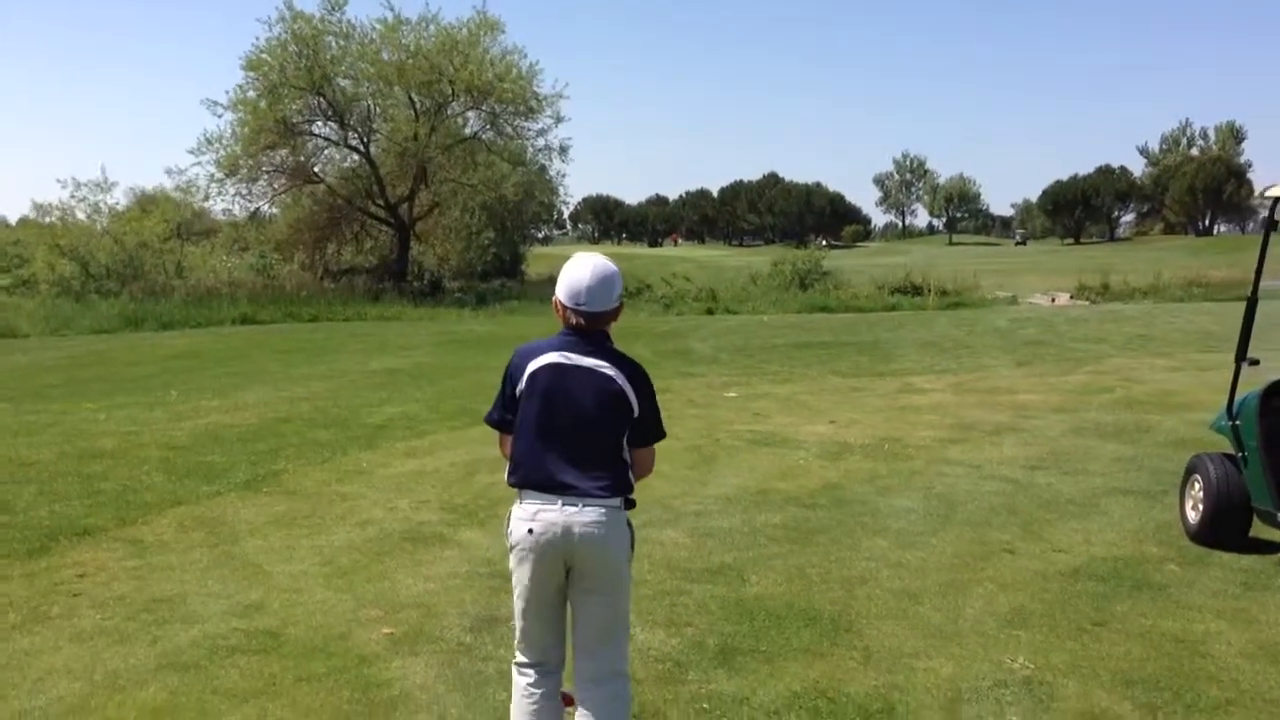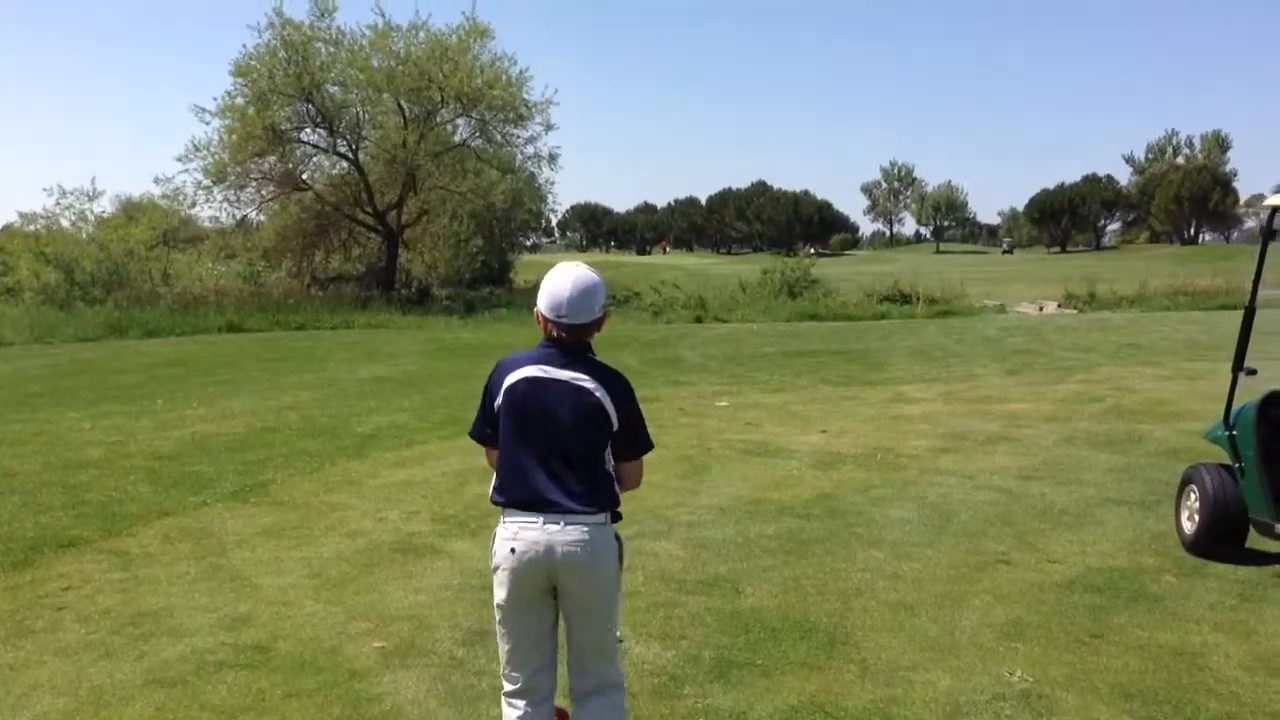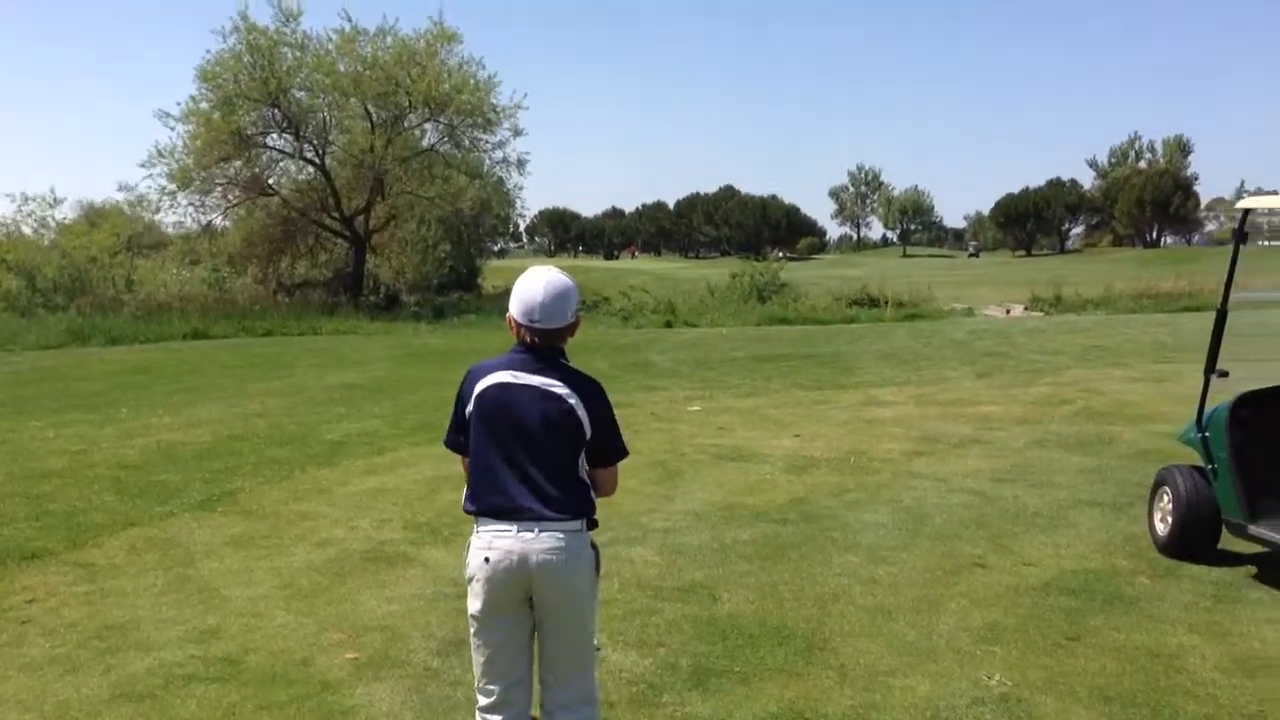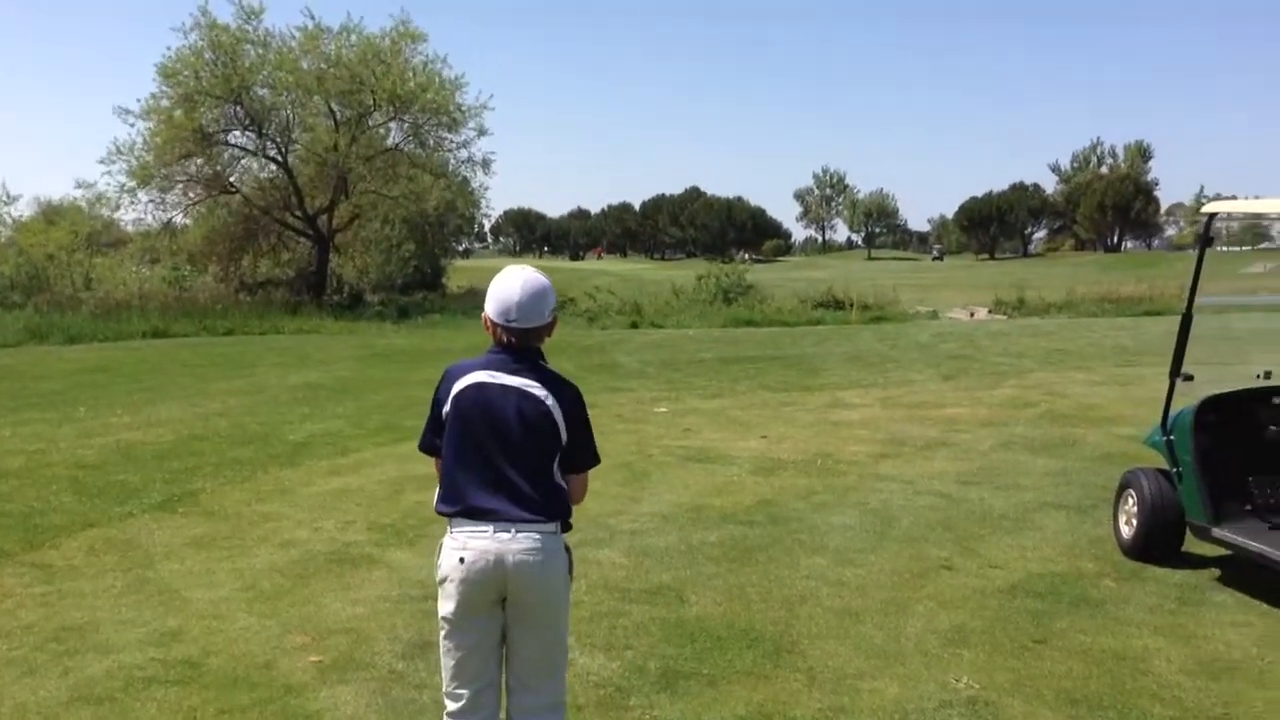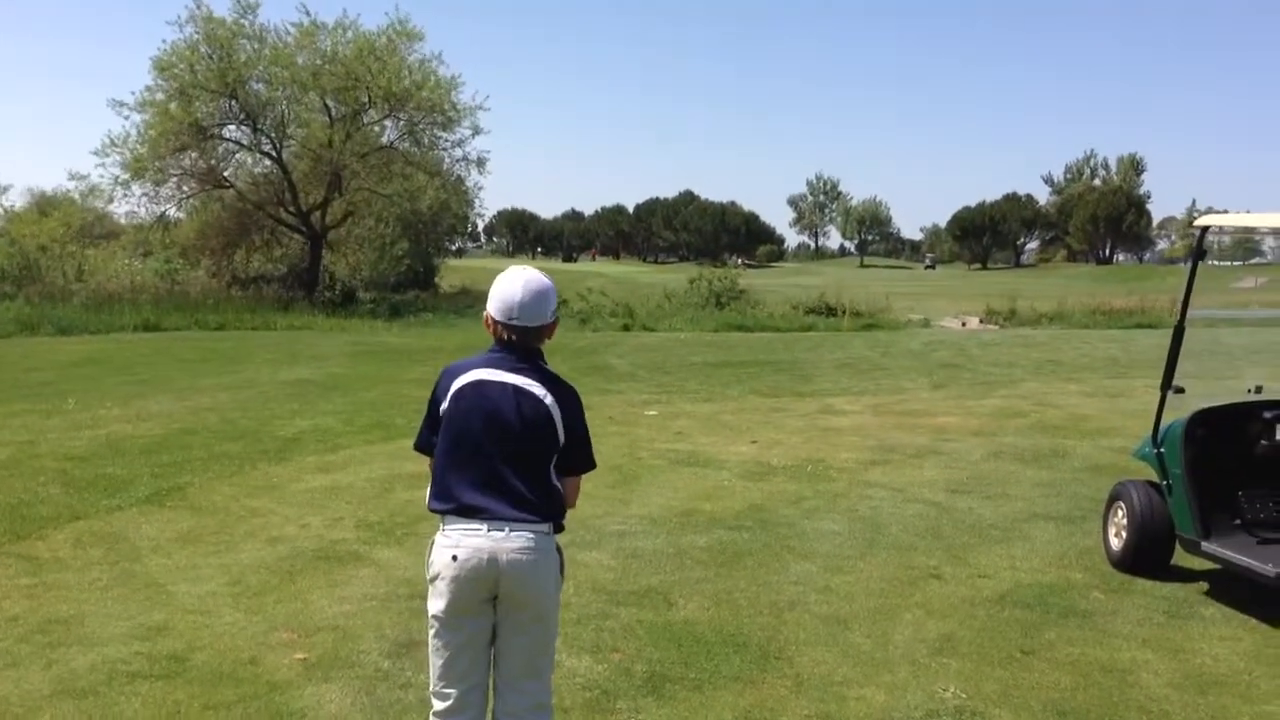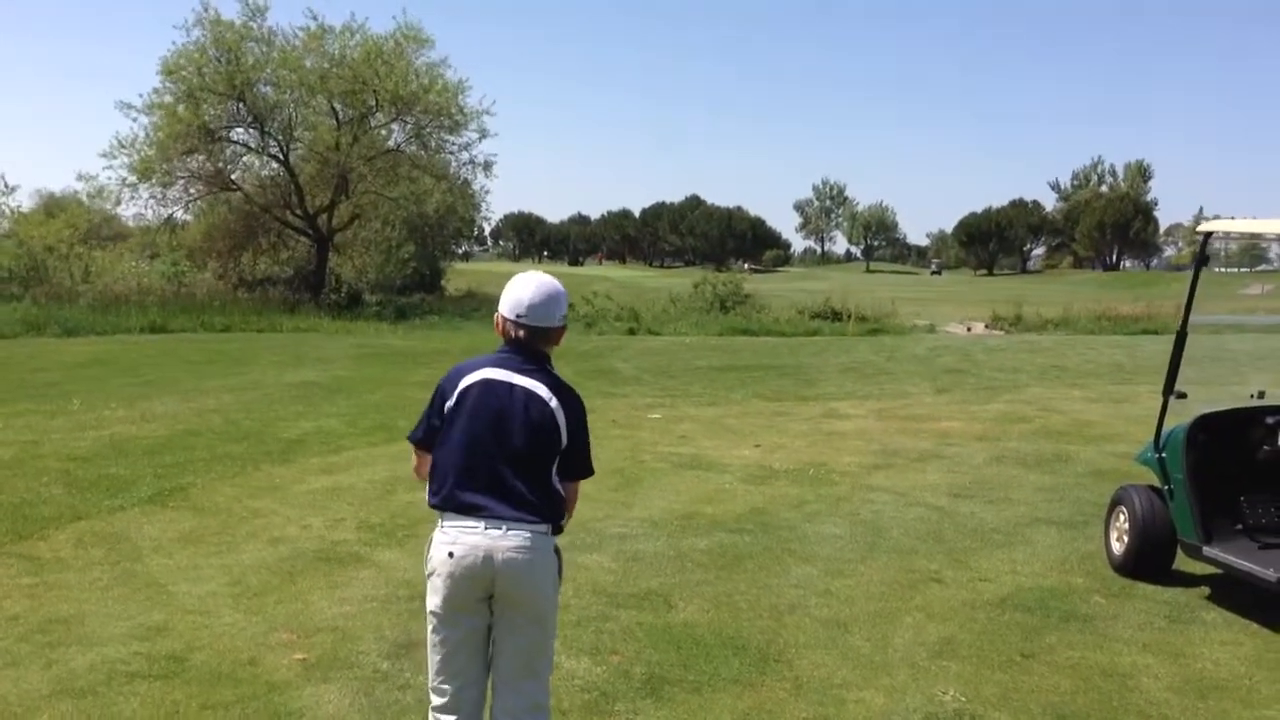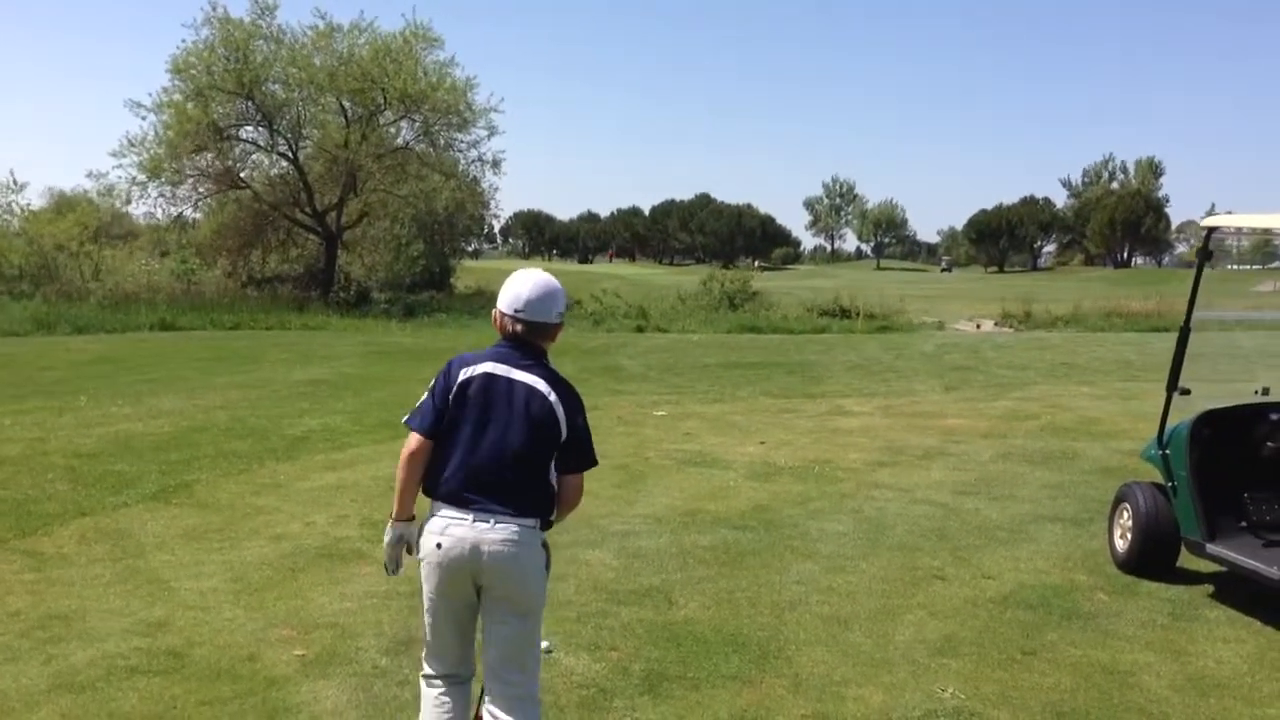
dt=0.2s
person 1, frame 1
left shoulder: (526, 361)
right shoulder: (629, 375)
left elbow: (508, 447)
right elbow: (643, 465)
left hip: (535, 518)
right hip: (603, 522)
left knee: (533, 660)
right knee: (602, 668)
person 1, frame 2
left shoulder: (506, 374)
right shoulder: (611, 385)
left elbow: (494, 458)
right elbow: (631, 478)
left hip: (518, 536)
right hip: (589, 539)
right knee: (598, 682)
person 1, frame 3
left shoulder: (479, 380)
right shoulder: (585, 392)
left elbow: (468, 465)
right elbow: (606, 485)
left hip: (493, 545)
right hip: (564, 547)
person 1, frame 4
left shoulder: (456, 380)
right shoulder: (561, 394)
left elbow: (442, 469)
right elbow: (576, 492)
left hip: (467, 547)
right hip: (539, 550)
person 1, frame 5
left shoulder: (454, 379)
right shoulder: (560, 396)
left elbow: (435, 466)
right elbow: (569, 495)
left hip: (459, 545)
right hip: (532, 550)
person 1, frame 6
left shoulder: (460, 378)
right shoulder: (564, 400)
left elbow: (422, 466)
right elbow: (568, 499)
left hip: (457, 544)
right hip: (529, 551)
person 1, frame 7
left shoulder: (459, 371)
right shoulder: (562, 395)
left elbow: (414, 451)
right elbow: (571, 492)
left wrist: (401, 520)
left hip: (448, 533)
right hip: (517, 543)
left knee: (444, 675)
